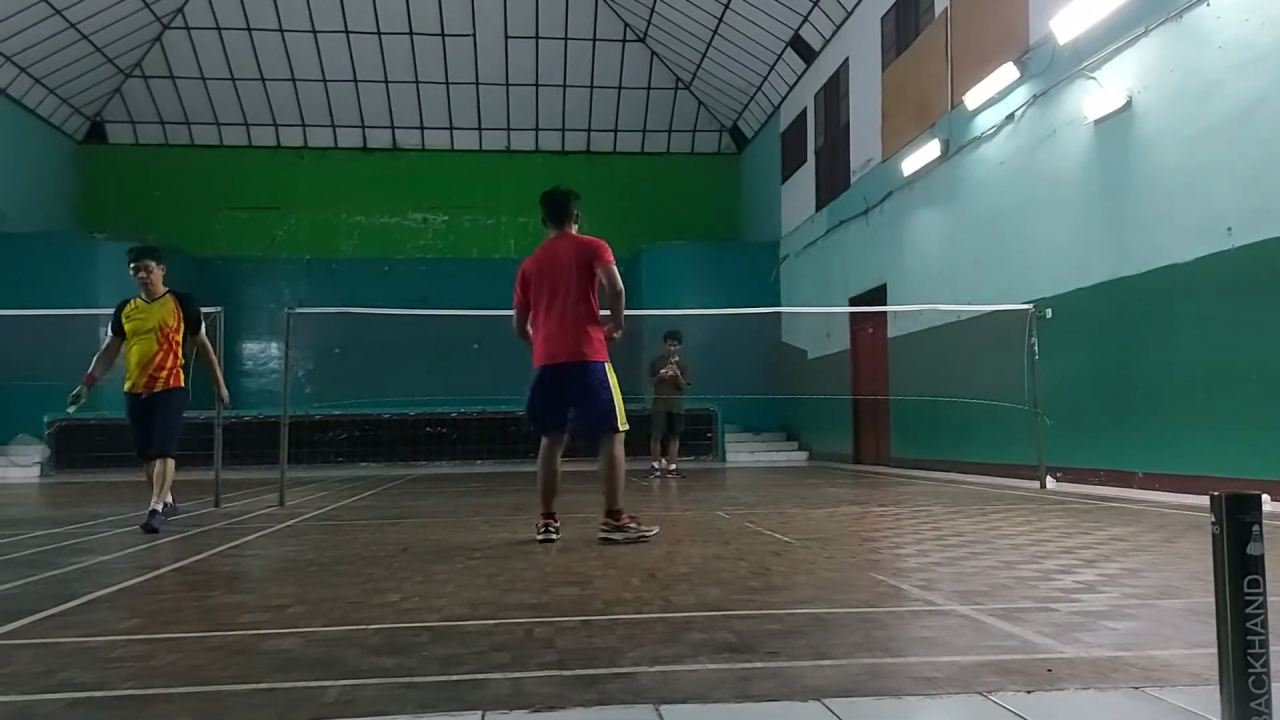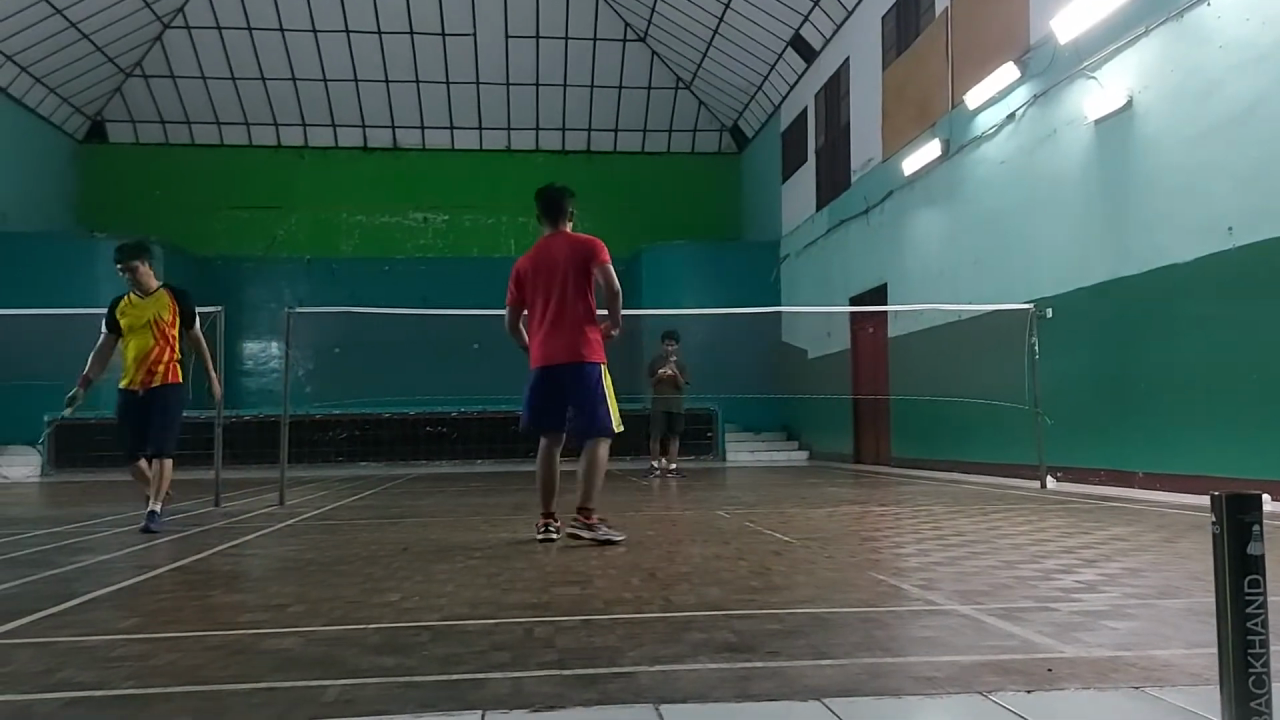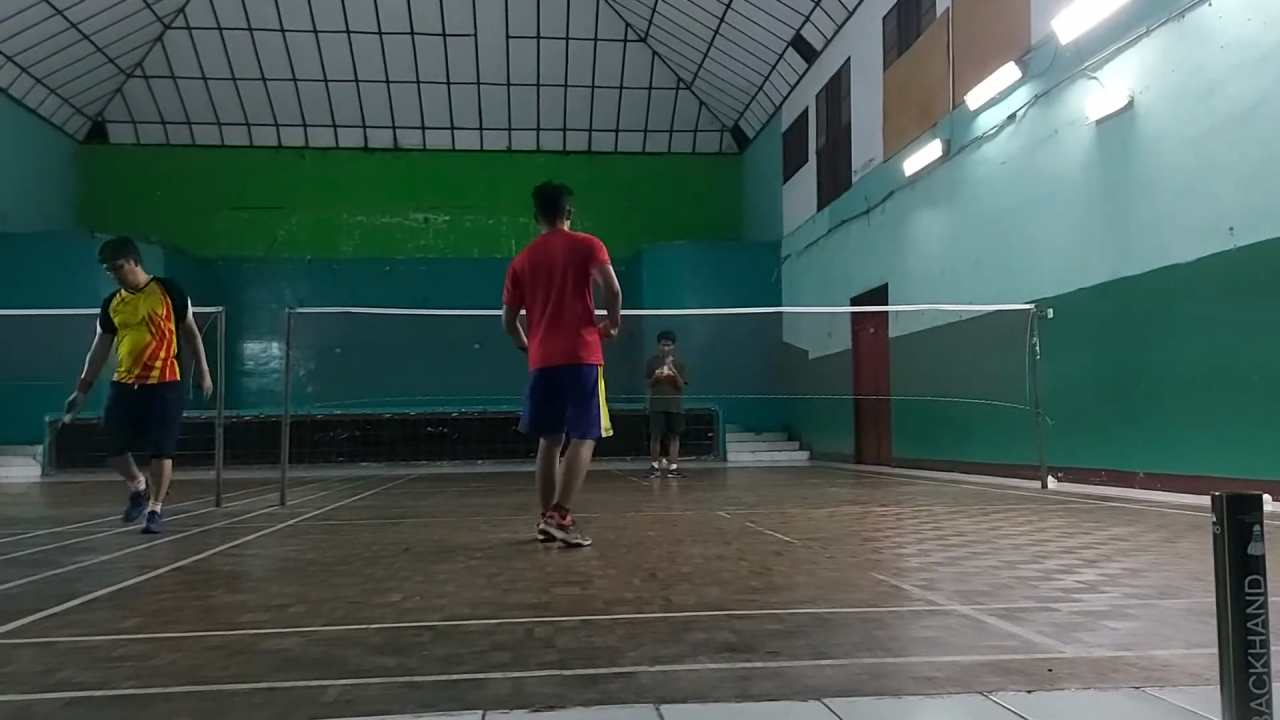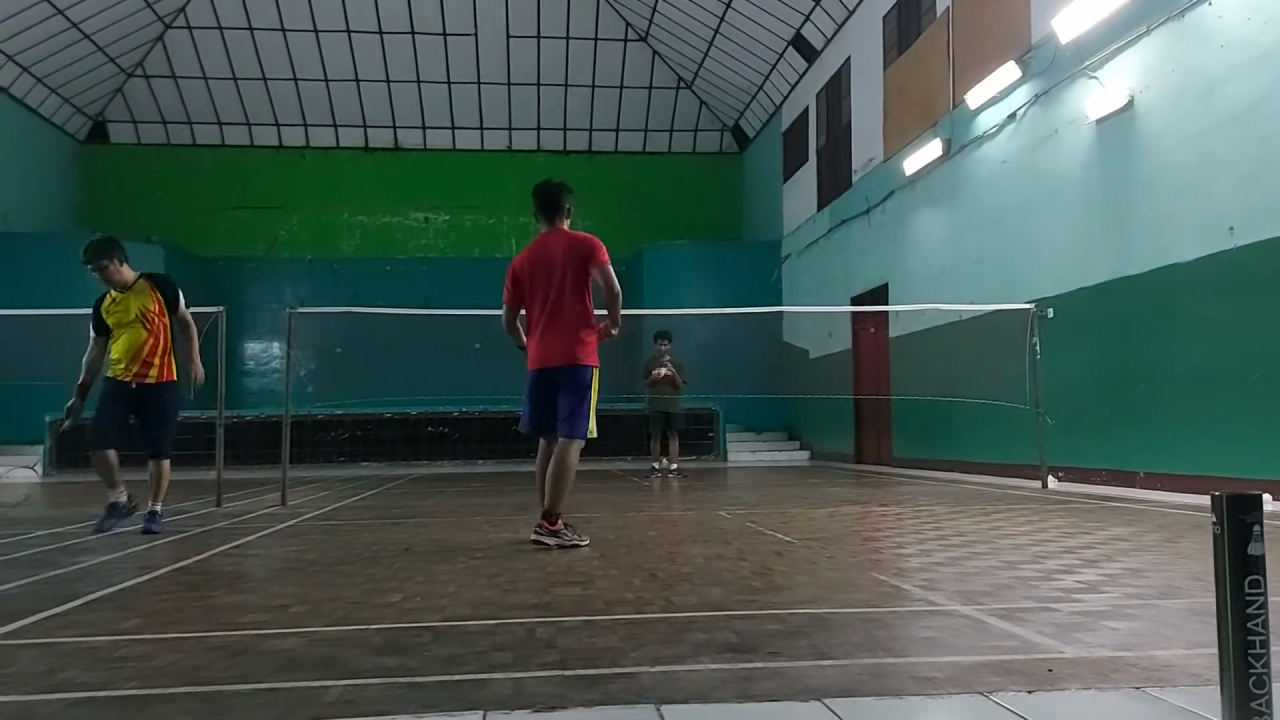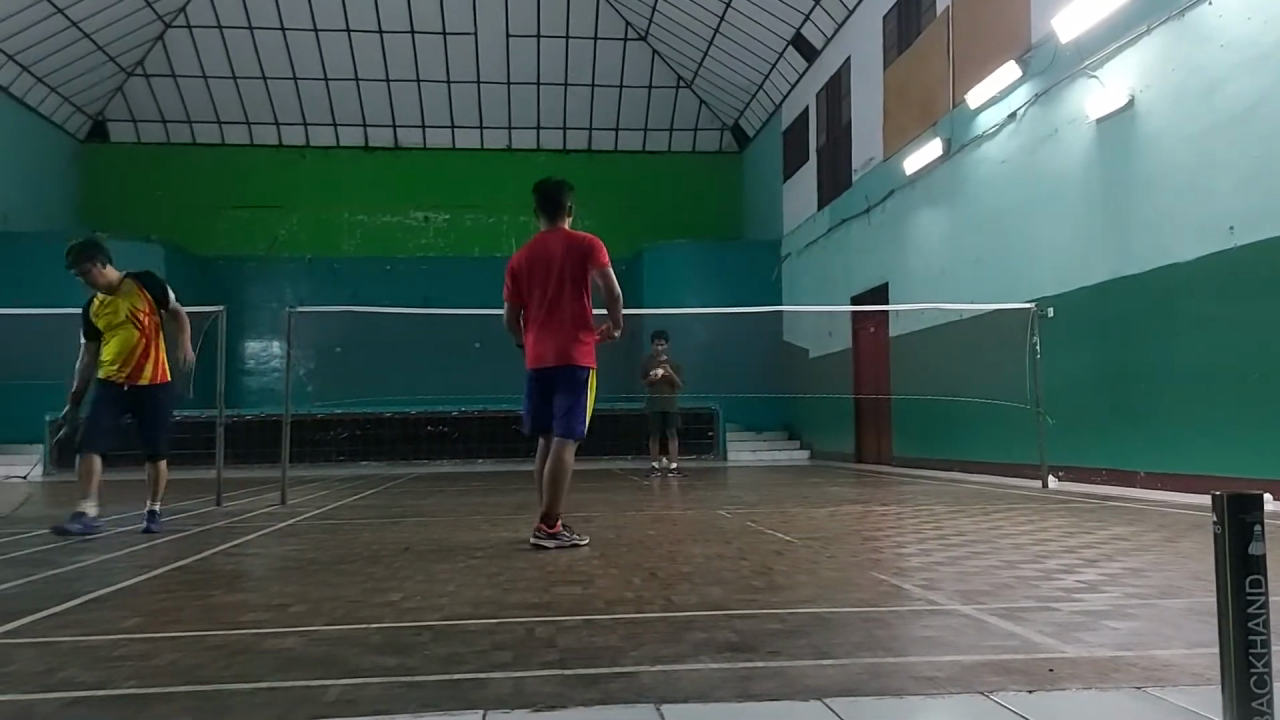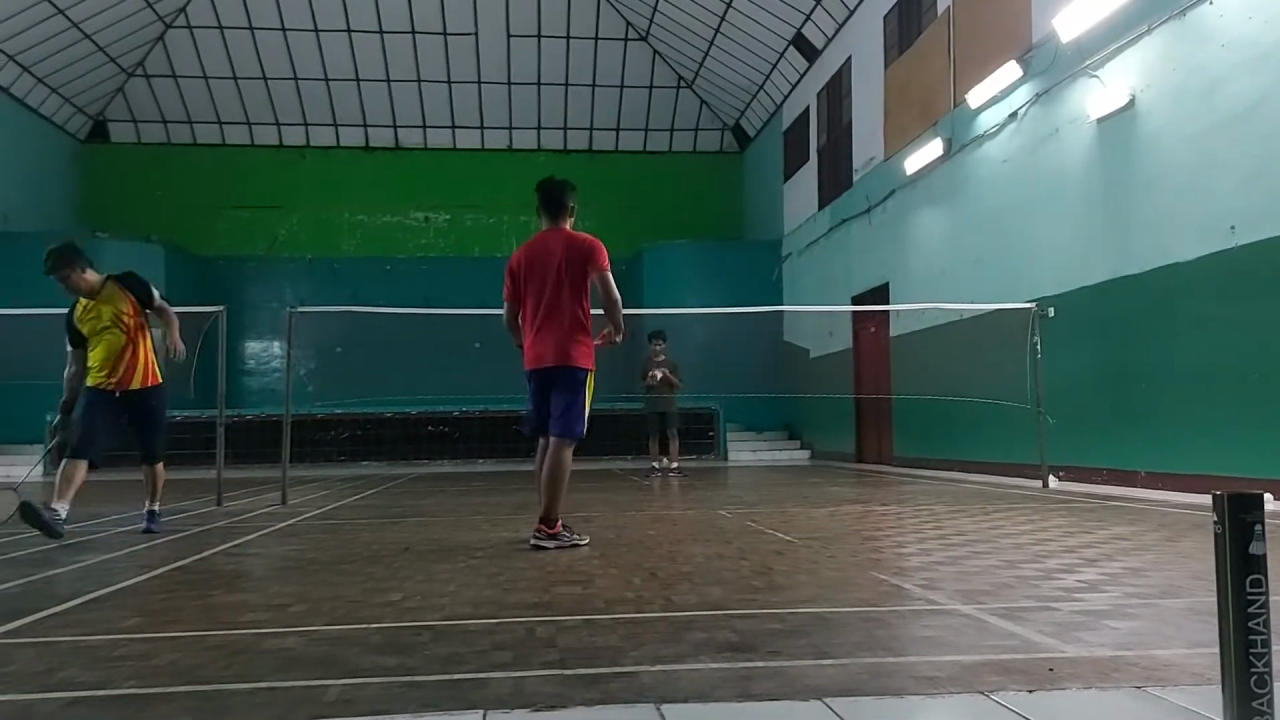
dt=0.1s
person 1, frame 1
left shoulder: (530, 264)
right shoulder: (593, 247)
left elbow: (520, 324)
right elbow: (615, 287)
right wrist: (616, 325)
left hip: (547, 361)
right hip: (586, 356)
left knee: (551, 440)
right knee: (611, 434)
left ankle: (547, 520)
right ankle: (615, 518)
person 1, frame 2
left shoulder: (525, 262)
right shoulder: (589, 246)
left elbow: (512, 322)
right elbow: (613, 288)
right wrist: (613, 324)
left hip: (544, 361)
right hip: (583, 356)
left knee: (549, 440)
right knee: (598, 435)
left ankle: (547, 519)
right ankle: (586, 516)
person 1, frame 3
left shoulder: (521, 261)
right shoulder: (587, 246)
left elbow: (509, 321)
right elbow: (612, 289)
right wrist: (612, 324)
left hip: (542, 362)
right hip: (580, 357)
left knee: (549, 440)
right knee: (584, 437)
left ankle: (549, 517)
right ankle: (559, 516)
person 1, frame 4
left shoulder: (521, 260)
right shoulder: (586, 245)
left elbow: (509, 320)
right elbow: (612, 290)
right wrist: (613, 323)
left hip: (540, 361)
right hip: (577, 357)
left knee: (548, 441)
right knee: (570, 440)
left ankle: (549, 519)
right ankle: (550, 523)
person 1, frame 5
left shoulder: (520, 258)
right shoulder: (586, 245)
left elbow: (511, 318)
right elbow: (612, 292)
right wrist: (615, 325)
left hip: (538, 361)
right hip: (574, 357)
left knee: (546, 440)
right knee: (565, 441)
left ankle: (549, 521)
right ankle: (548, 525)
person 1, frame 6
left shoulder: (521, 255)
right shoulder: (587, 246)
left elbow: (511, 315)
right elbow: (610, 296)
right wrist: (616, 329)
left hip: (536, 360)
right hip: (572, 357)
left knee: (545, 440)
right knee: (562, 440)
left ankle: (549, 519)
right ankle: (548, 527)
person 2, frame 1
left shoulder: (183, 304)
right shoulder: (125, 309)
left elbow: (203, 344)
right elbow: (109, 350)
left wrist: (220, 382)
right wrist: (86, 384)
left hip: (170, 389)
right hip: (135, 391)
left knee: (164, 450)
right knee: (147, 455)
left ankle: (155, 510)
right ankle: (166, 502)
person 2, frame 2
left shoulder: (176, 298)
right shoulder: (118, 306)
left elbow: (196, 338)
right elbow: (104, 347)
left wrist: (212, 377)
right wrist: (83, 384)
left hip: (167, 386)
right hip: (130, 388)
left knee: (162, 449)
right knee: (134, 454)
left ankle: (155, 510)
right ankle: (156, 492)
person 2, frame 3
left shoulder: (168, 290)
right shoulder: (112, 303)
left elbow: (190, 330)
right elbow: (100, 348)
left wrist: (203, 370)
right wrist: (82, 388)
left hip: (164, 383)
right hip: (123, 384)
left knee: (161, 449)
right knee: (115, 449)
left ankle: (154, 511)
right ankle: (139, 487)
person 2, frame 4
left shoulder: (159, 285)
right shoulder: (102, 305)
left elbow: (185, 322)
right elbow: (95, 352)
left wrist: (194, 357)
right wrist: (80, 393)
left hip: (160, 382)
right hip: (117, 382)
left knee: (158, 450)
right knee: (101, 442)
left ankle: (155, 512)
right ankle: (120, 500)
person 2, frame 5
left shoulder: (146, 283)
right shoulder: (91, 309)
left elbow: (178, 314)
right elbow: (87, 358)
left wrist: (184, 342)
right wrist: (75, 401)
left hip: (153, 383)
right hip: (110, 384)
left knee: (155, 452)
right knee: (89, 445)
left ankle: (154, 511)
right ankle: (86, 514)
person 2, frame 6
left shoulder: (128, 285)
right shoulder: (75, 315)
left elbow: (165, 312)
right elbow: (75, 366)
left wrist: (173, 336)
right wrist: (65, 408)
left hip: (145, 387)
right hip: (100, 390)
left knee: (152, 455)
right knee: (78, 451)
left ankle: (153, 510)
right ankle: (57, 512)
